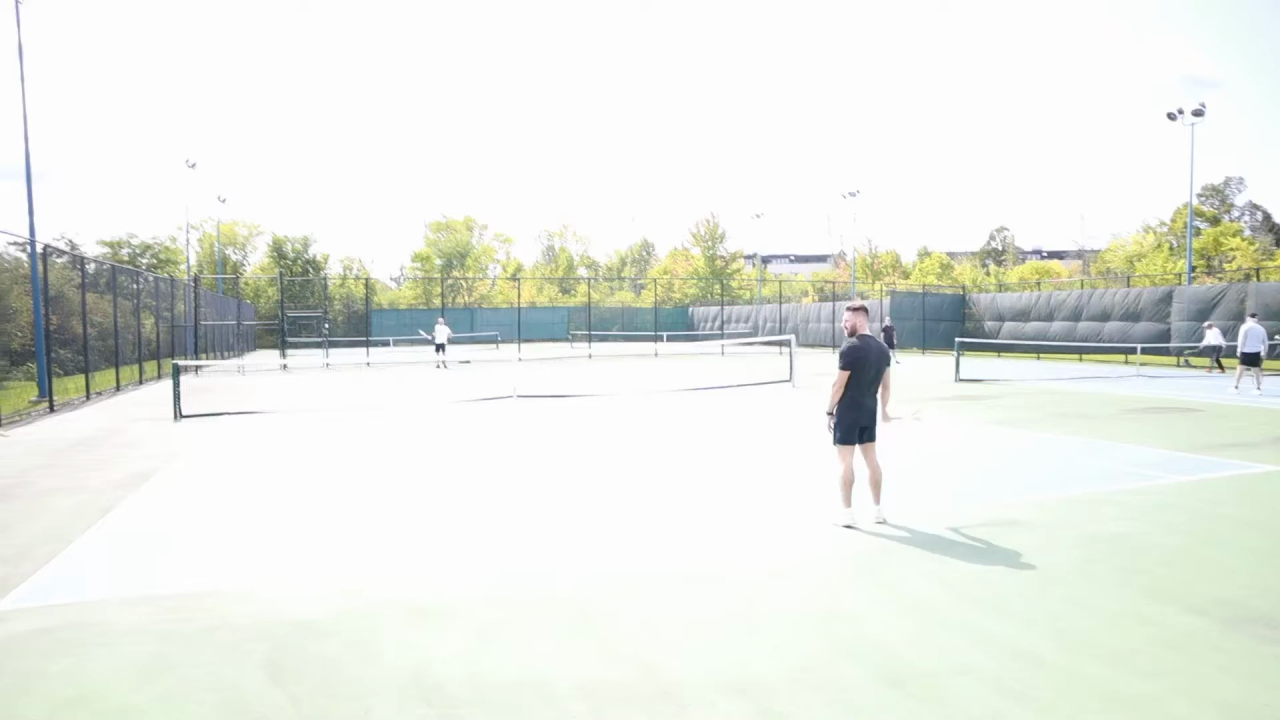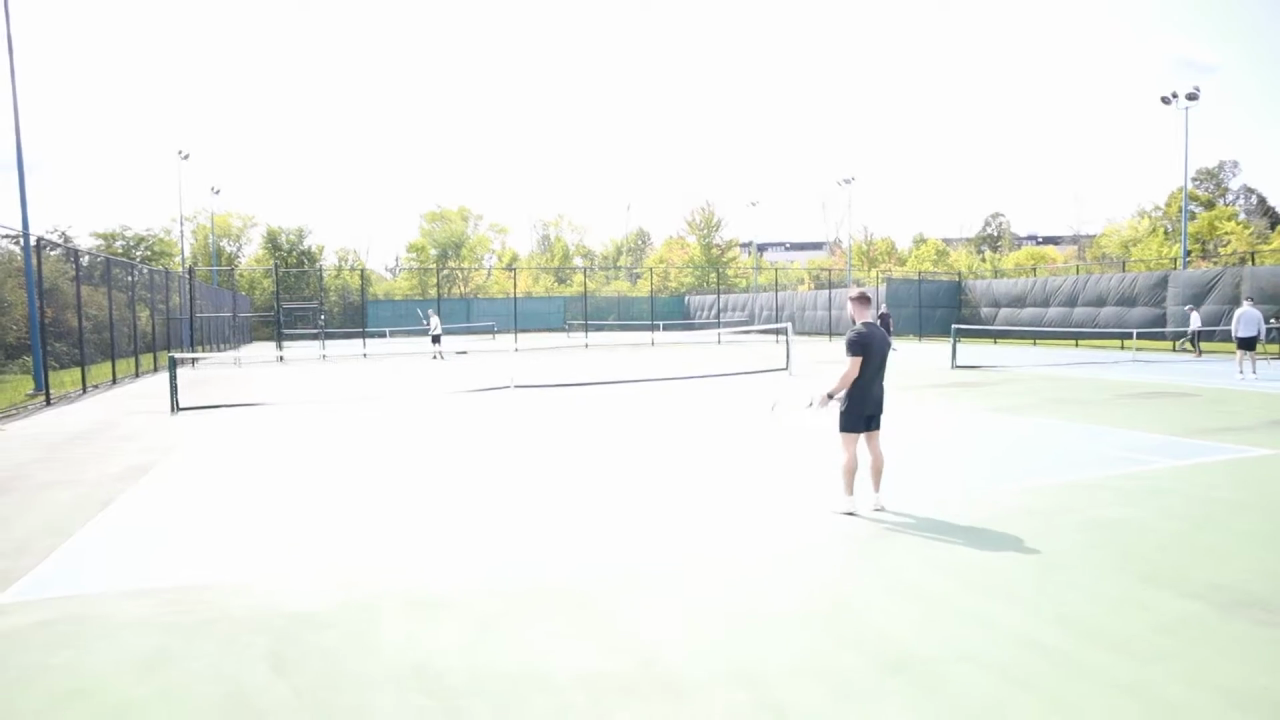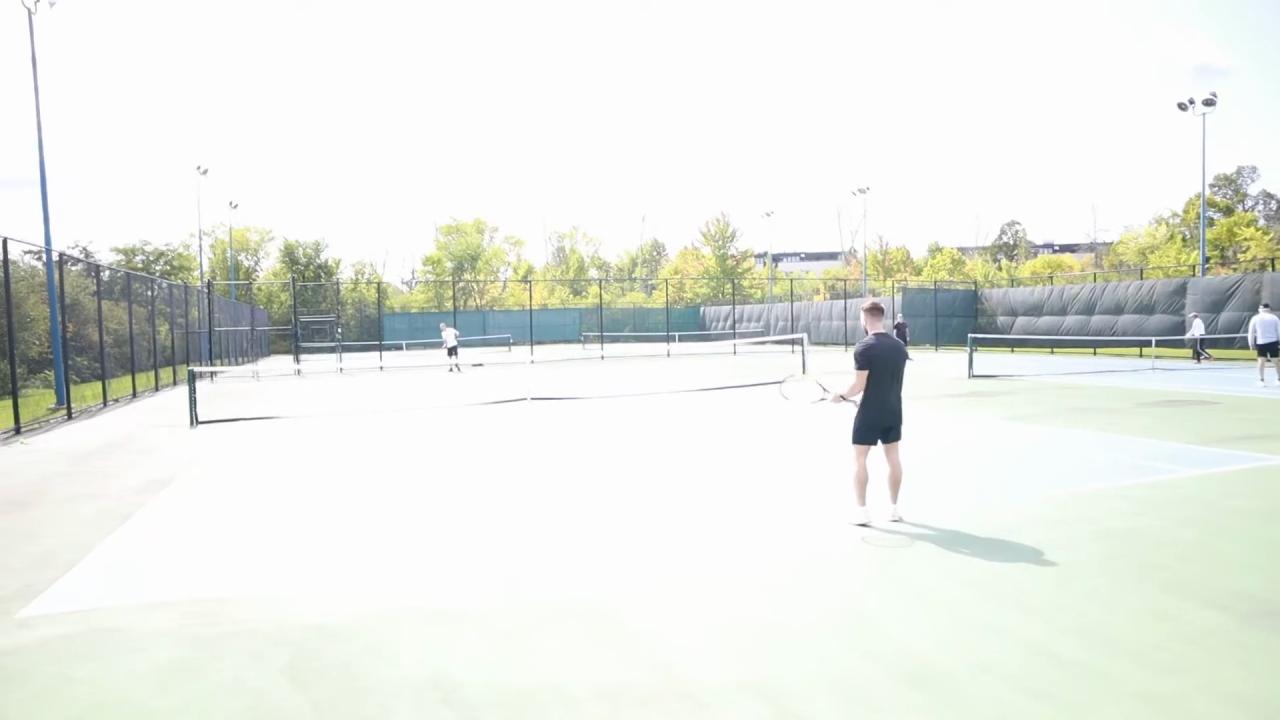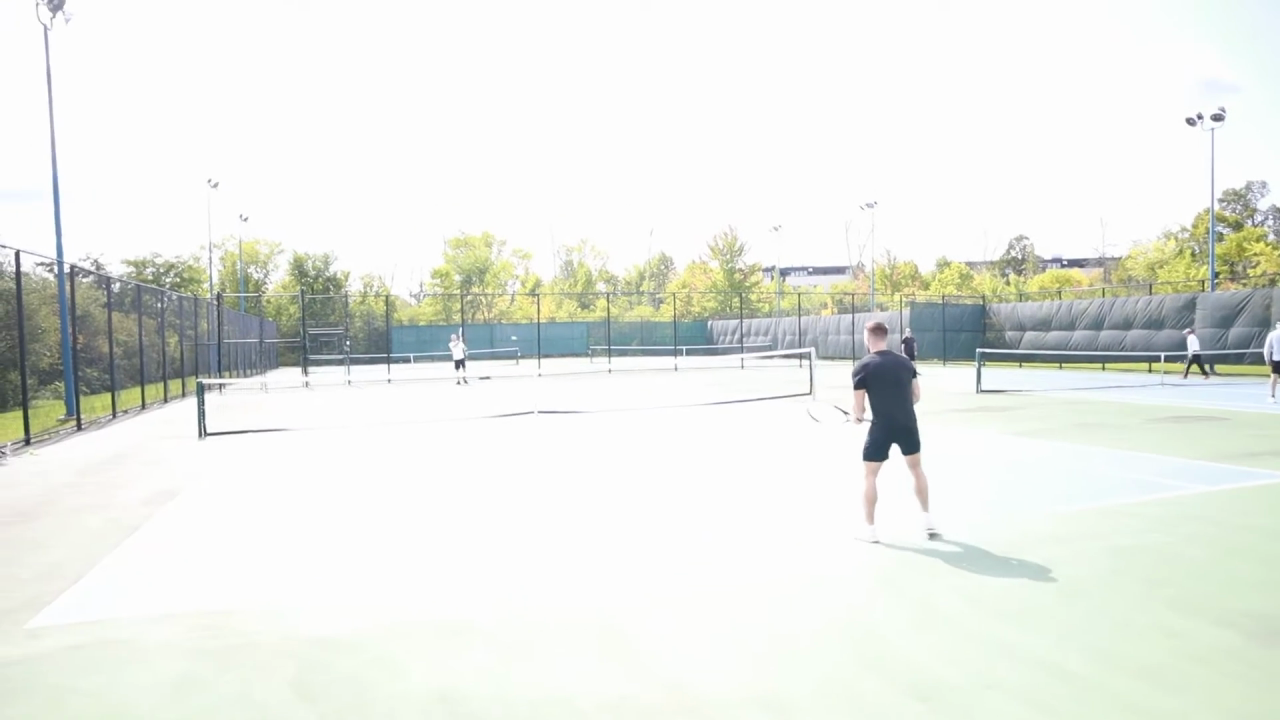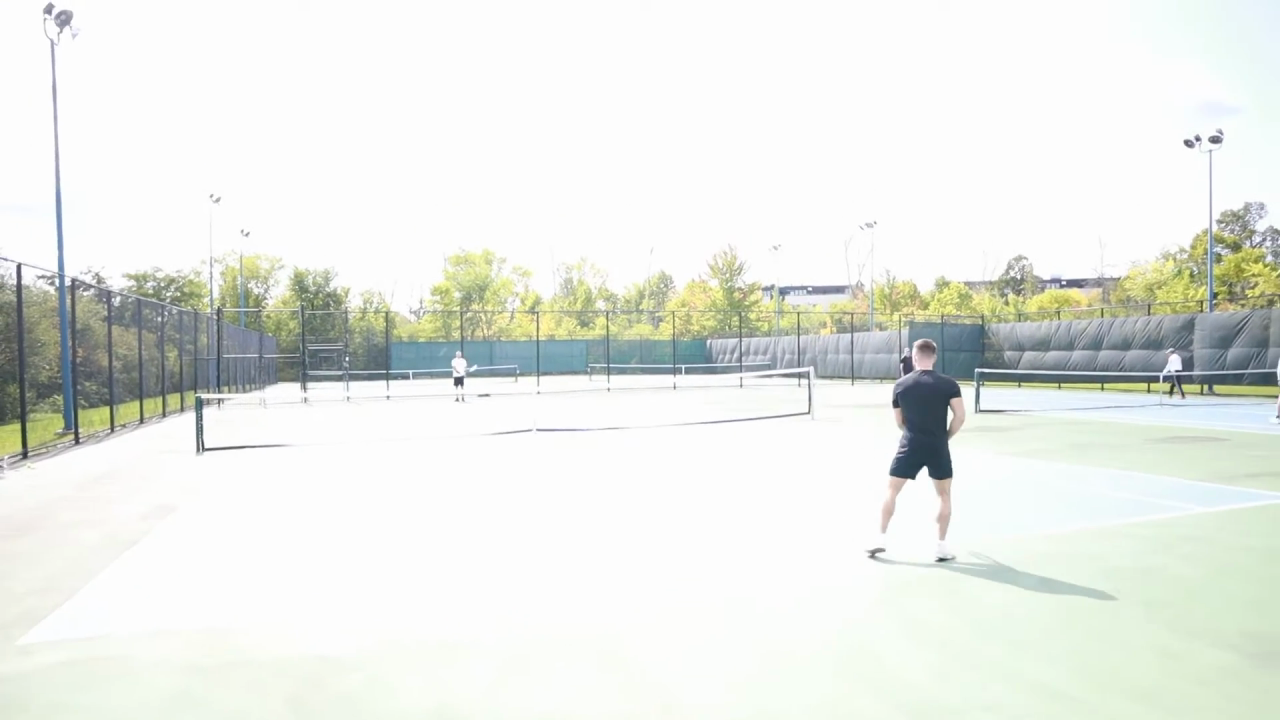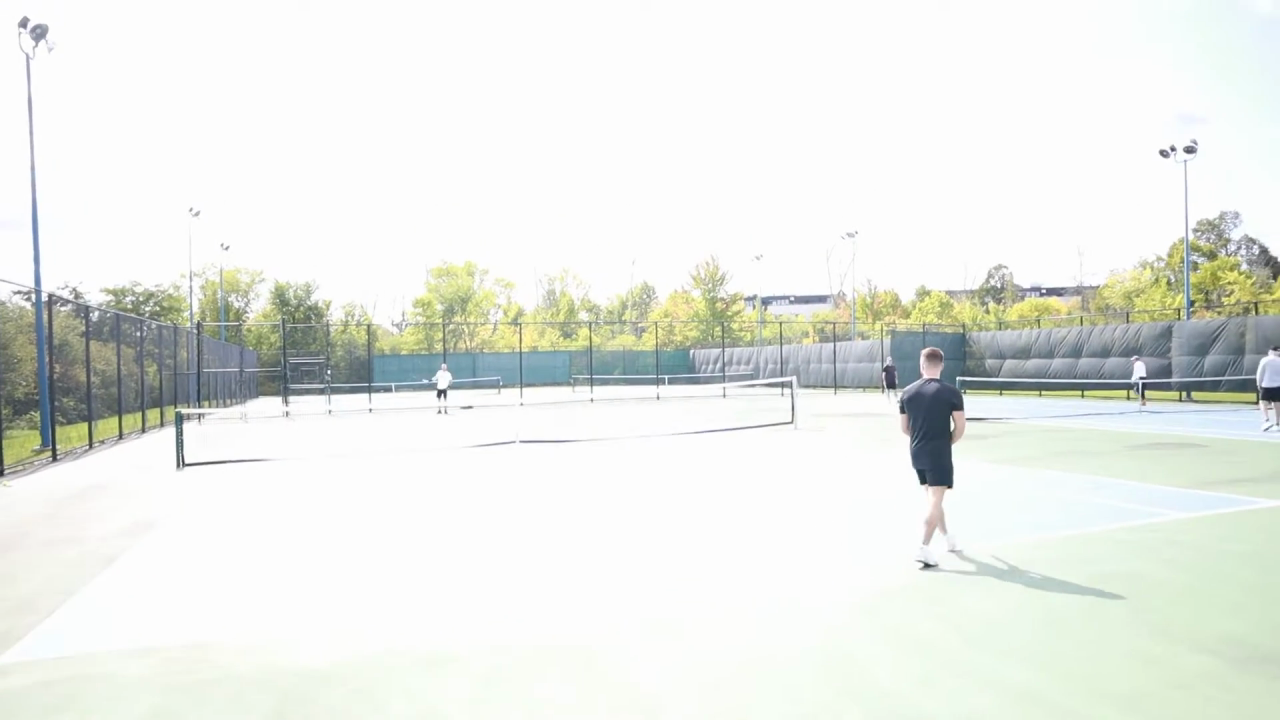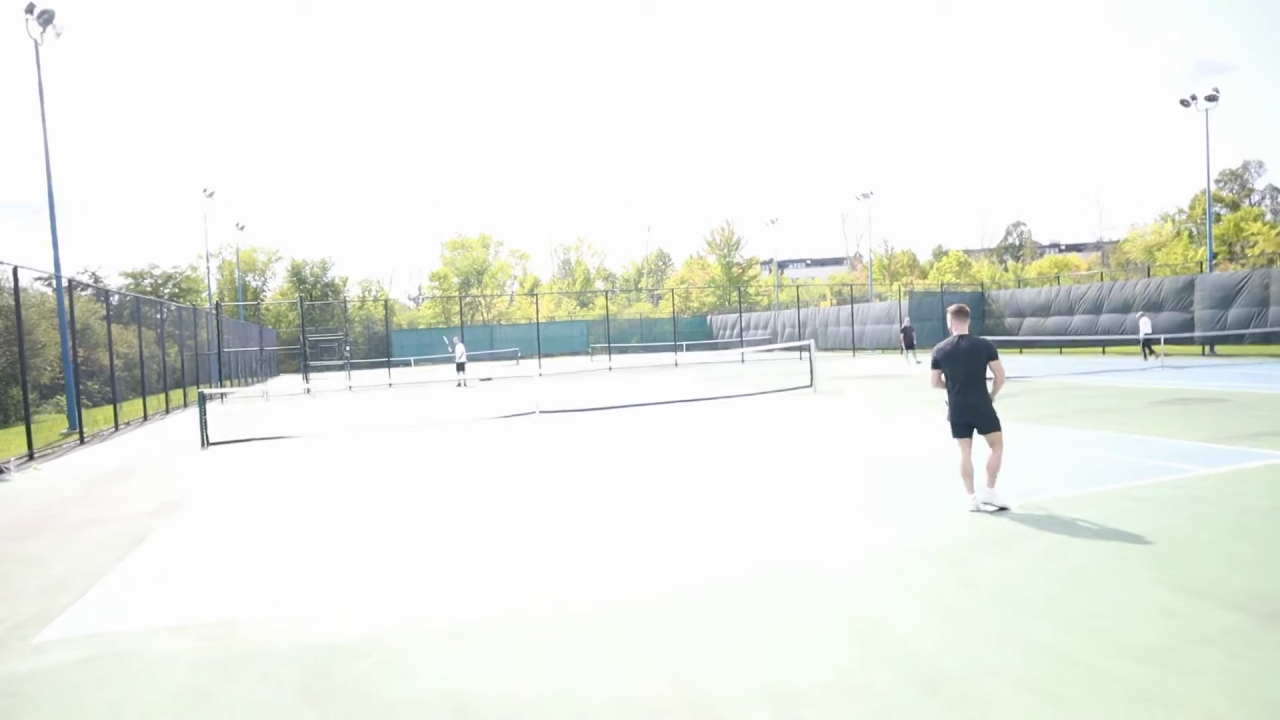
dt=0.4s
person 1, frame 1
left shoulder: (850, 347)
right shoulder: (882, 348)
left elbow: (839, 385)
right elbow: (885, 384)
left wrist: (829, 411)
right wrist: (883, 409)
left hip: (848, 412)
right hip: (869, 412)
left knee: (845, 462)
right knee: (871, 459)
left ankle: (847, 513)
right ankle: (878, 510)
person 1, frame 2
left shoulder: (856, 334)
right shoulder: (883, 335)
left elbow: (852, 372)
left wrist: (830, 394)
left hip: (856, 400)
right hip: (875, 399)
left knee: (849, 449)
right knee: (874, 447)
left ankle: (849, 501)
right ankle: (876, 497)
person 1, frame 3
left shoulder: (864, 347)
right shoulder: (899, 346)
left elbow: (859, 386)
right elbow: (899, 380)
left wrist: (842, 396)
left hip: (871, 412)
right hip: (894, 411)
left knee: (860, 459)
right knee: (893, 459)
left ankle: (862, 511)
right ankle: (894, 509)
person 1, frame 4
left shoulder: (862, 366)
right shoulder: (905, 362)
left elbow: (858, 405)
right elbow: (916, 395)
left wrist: (858, 416)
left hip: (881, 428)
right hip: (908, 425)
left knee: (869, 476)
right knee: (916, 470)
left ankle: (870, 529)
right ankle: (927, 520)
person 1, frame 5
left shoulder: (901, 385)
right shoulder: (948, 384)
left elbow: (899, 421)
right elbow: (960, 416)
right wrist: (946, 436)
left hip: (909, 447)
right hip: (937, 448)
left knee: (891, 492)
right knee: (944, 495)
left ankle: (880, 539)
right ankle: (941, 546)
person 1, frame 6
left shoulder: (908, 392)
right shoulder: (951, 392)
left elbow: (904, 428)
right elbow: (960, 428)
right wrist: (947, 444)
left hip: (917, 454)
right hip: (939, 454)
left knee: (933, 497)
right knee: (934, 501)
left ankle: (948, 539)
right ankle: (924, 548)
person 1, frame 7
left shoulder: (940, 350)
right shoulder: (985, 345)
left elbow: (935, 382)
right elbow: (1000, 376)
right wrist: (993, 395)
left hip: (957, 409)
right hip: (982, 406)
left knee: (965, 453)
right knee: (997, 446)
left ankle: (972, 497)
right ankle: (988, 492)
